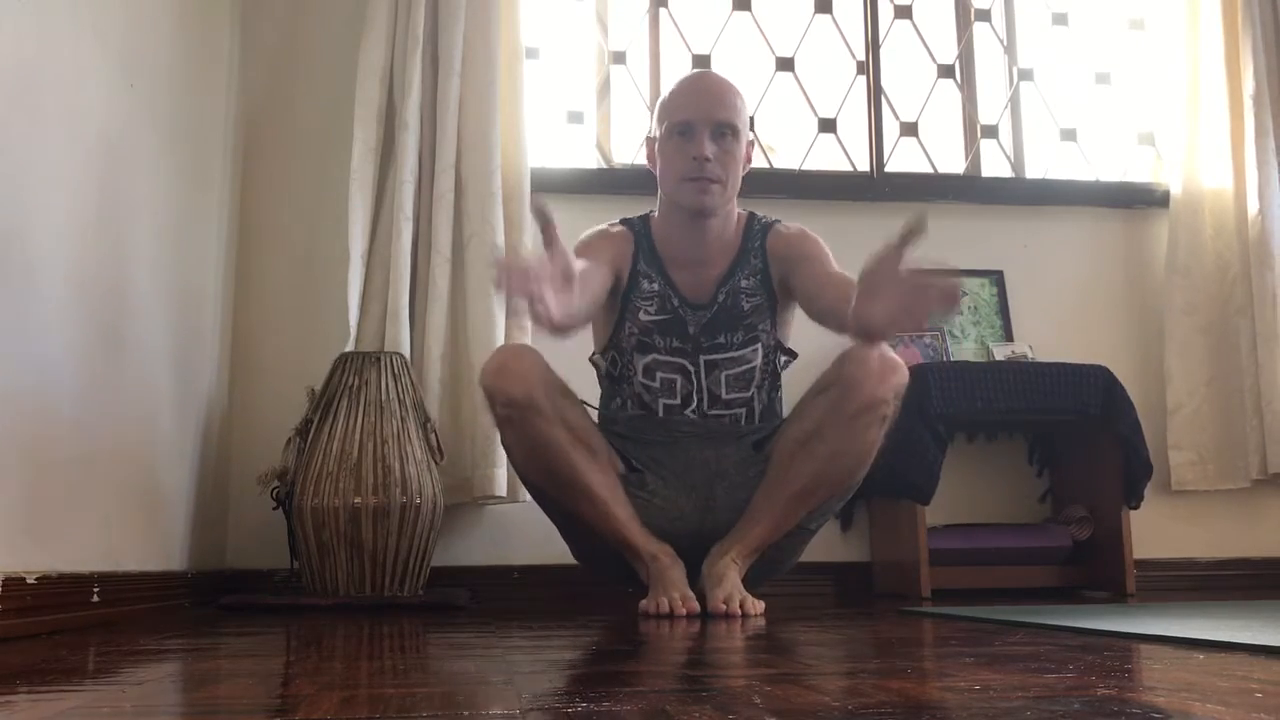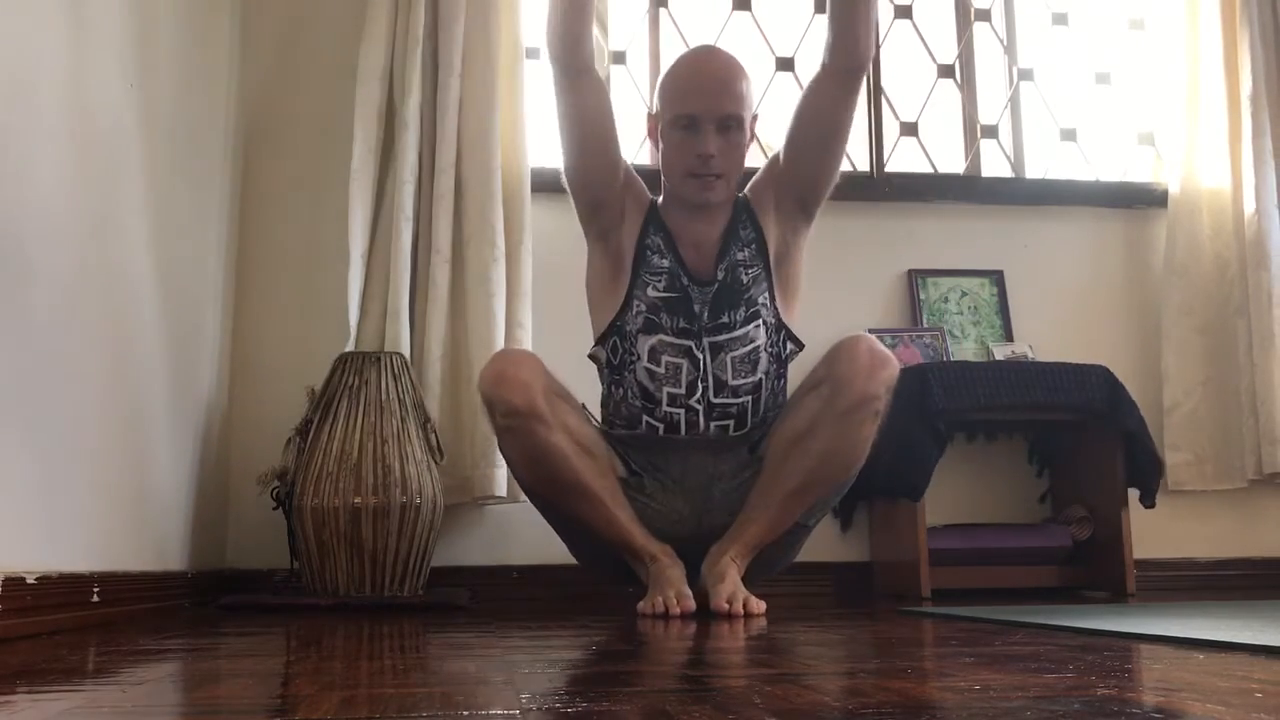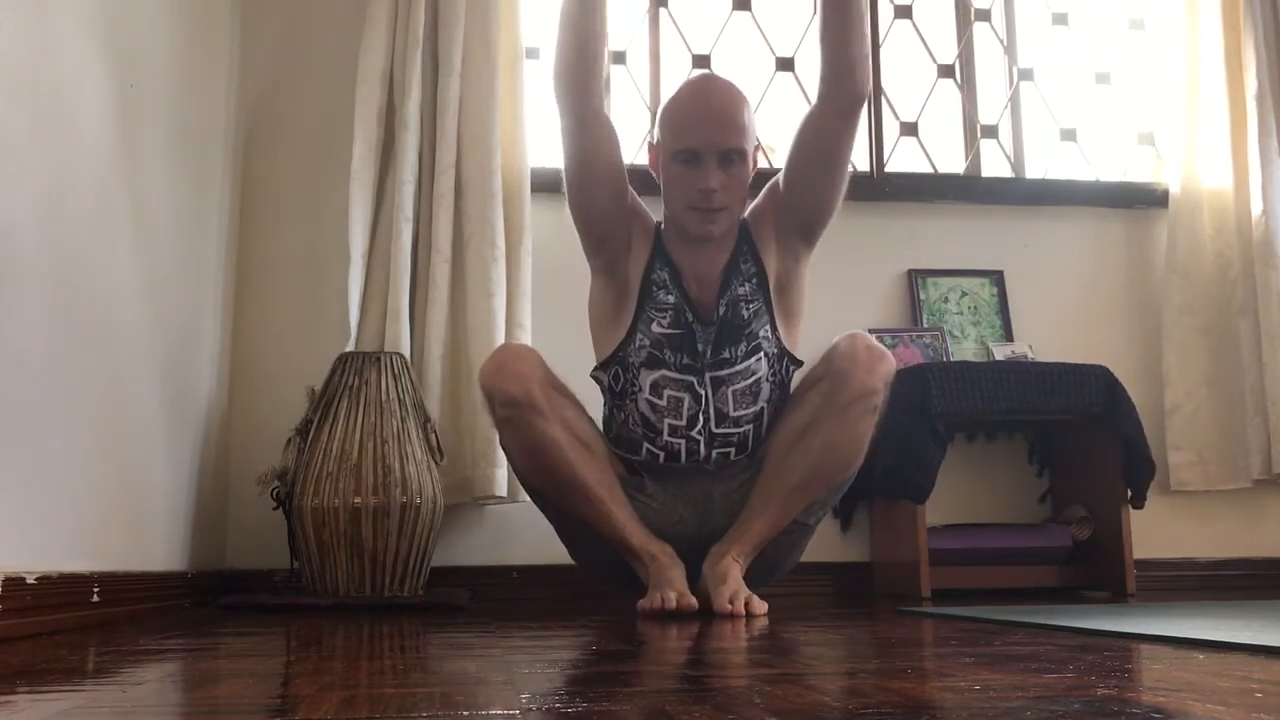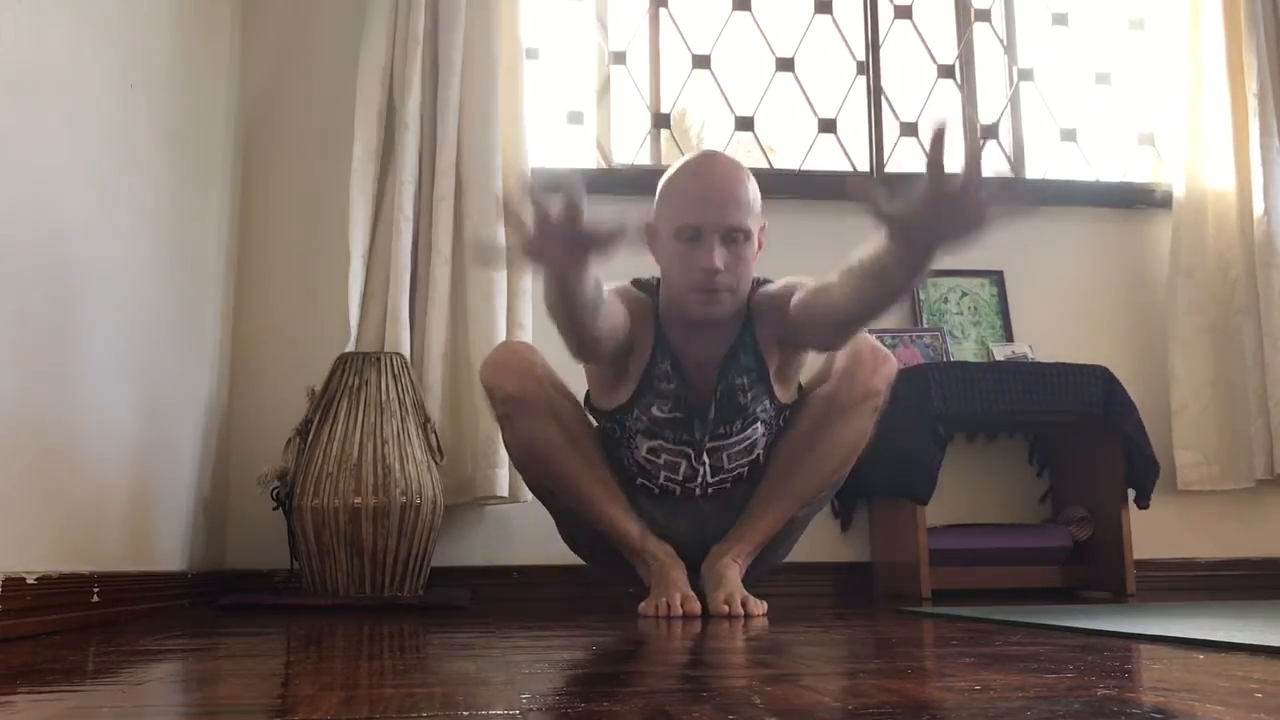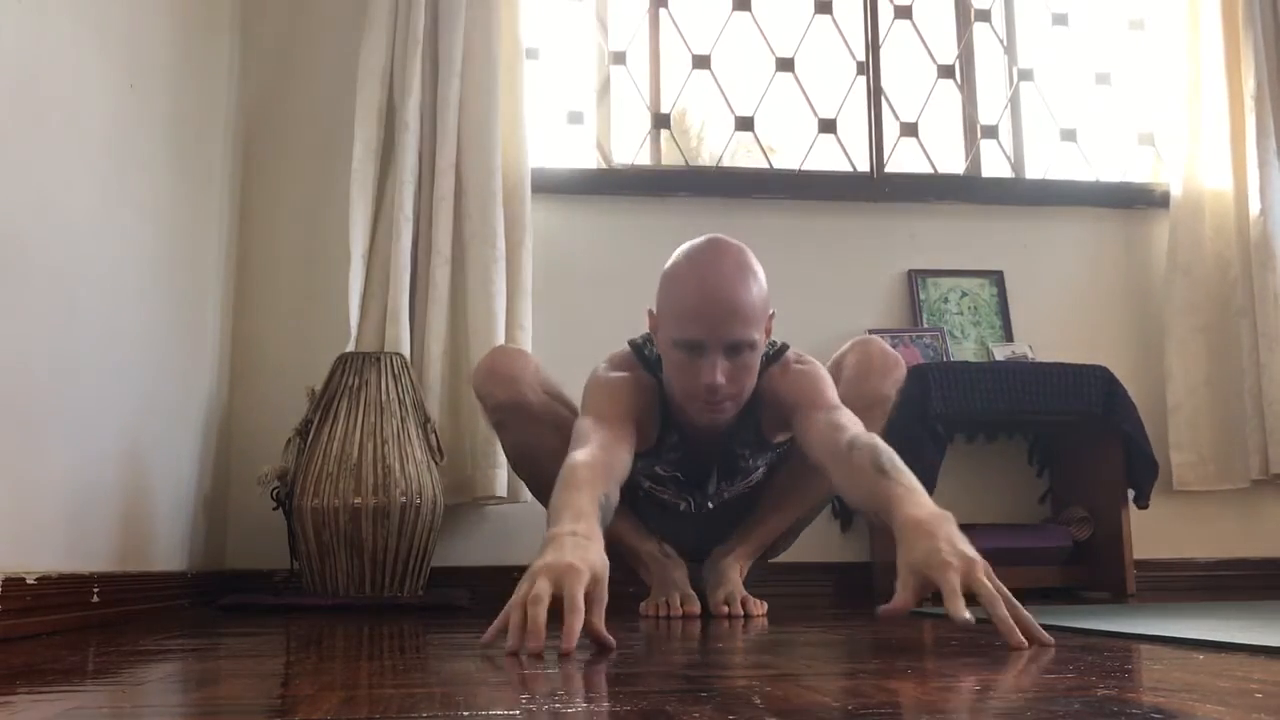
dt=0.5s
person 1, frame 1
left shoulder: (783, 249)
right shoulder: (615, 248)
left elbow: (848, 305)
right elbow: (577, 293)
left wrist: (876, 311)
right wrist: (557, 295)
left hip: (759, 507)
right hip: (627, 509)
left knee: (879, 372)
right knee: (509, 373)
left ankle: (732, 558)
right ankle: (653, 559)
person 1, frame 2
left shoulder: (776, 219)
right shoulder: (618, 222)
left elbow: (847, 65)
right elbow: (572, 66)
left hip: (760, 510)
right hip: (627, 510)
left knee: (867, 365)
right knee: (509, 378)
left ankle: (731, 558)
right ankle: (654, 560)
person 1, frame 3
left shoulder: (778, 243)
right shoulder: (623, 248)
left elbow: (844, 96)
right elbow: (579, 105)
left hip: (759, 518)
right hip: (629, 517)
left knee: (864, 363)
right knee: (509, 373)
left ankle: (732, 558)
right ankle: (654, 559)
person 1, frame 4
left shoulder: (780, 317)
right shoulder: (626, 316)
left elbow: (850, 294)
right elbow: (585, 314)
left wrist: (912, 243)
right wrist: (566, 267)
left hip: (745, 524)
right hip: (623, 519)
left knee: (869, 365)
right knee: (508, 371)
left ankle: (733, 558)
right ankle: (654, 555)
person 1, frame 5
left shoulder: (790, 379)
right shoulder: (624, 382)
left elbow: (848, 444)
right elbow: (595, 454)
left wrist: (921, 518)
right wrist: (572, 539)
left hip: (752, 522)
right hip: (638, 525)
left ankle: (732, 559)
right ankle: (655, 561)
